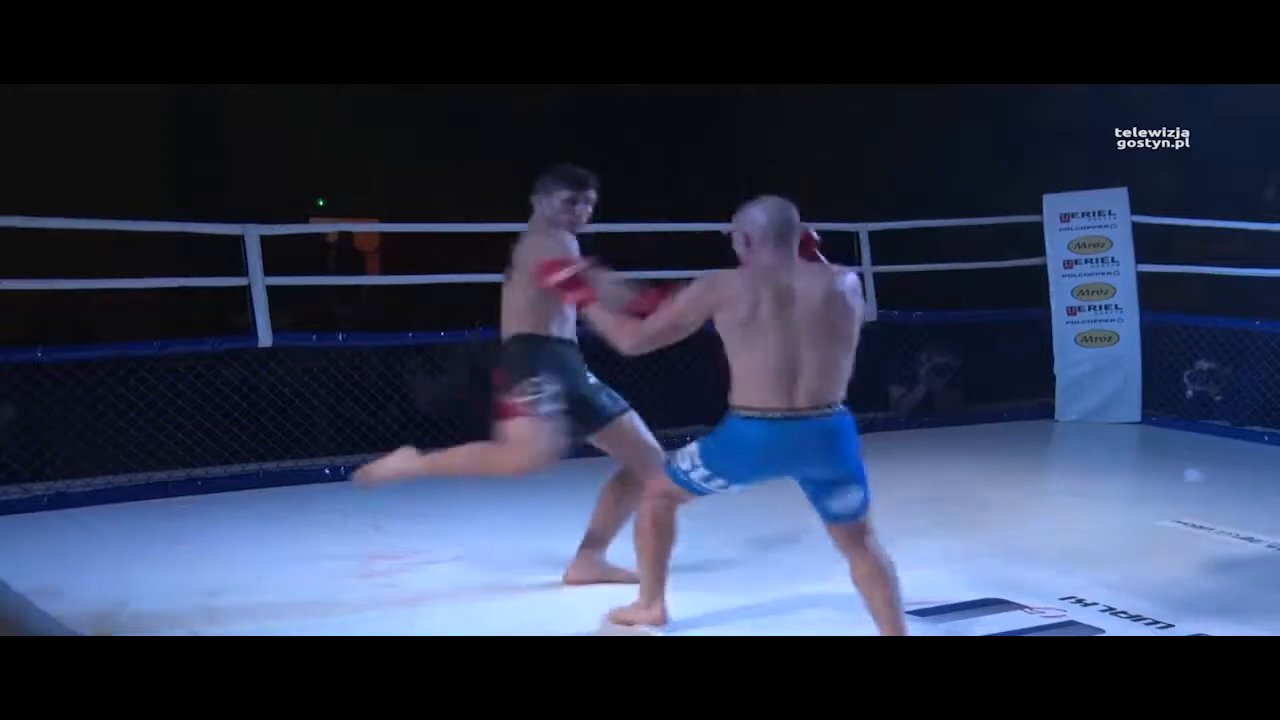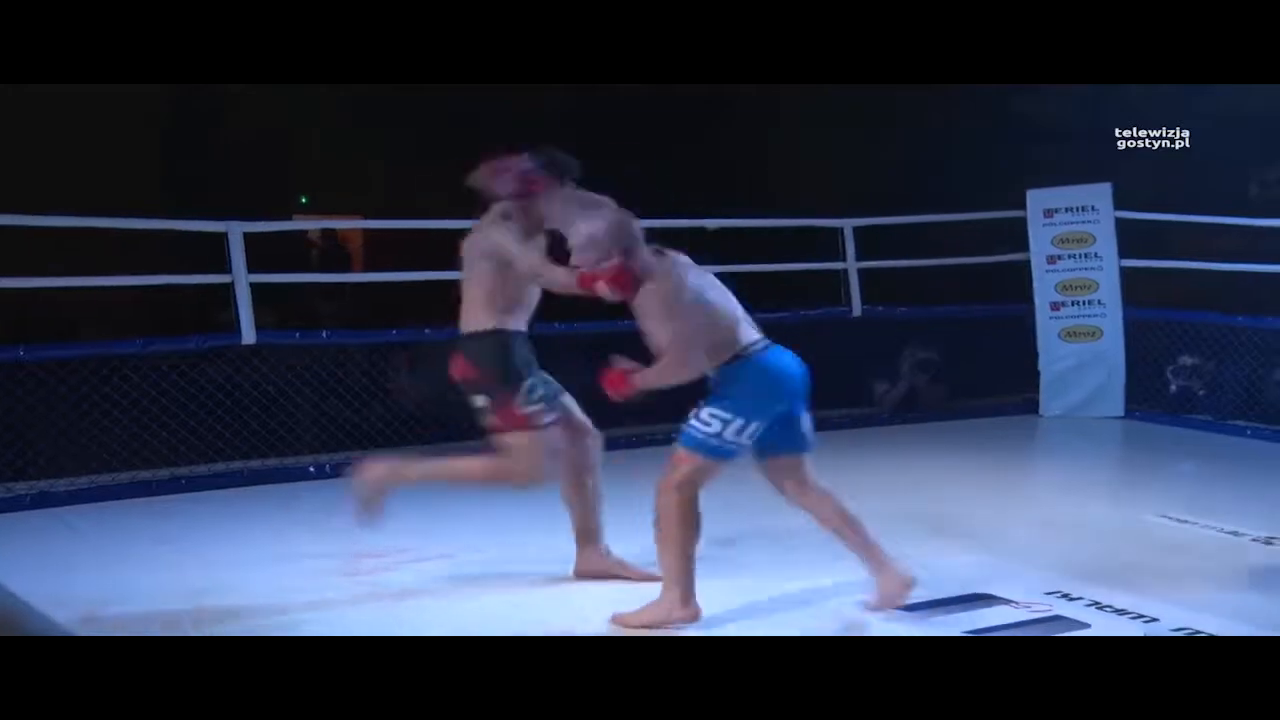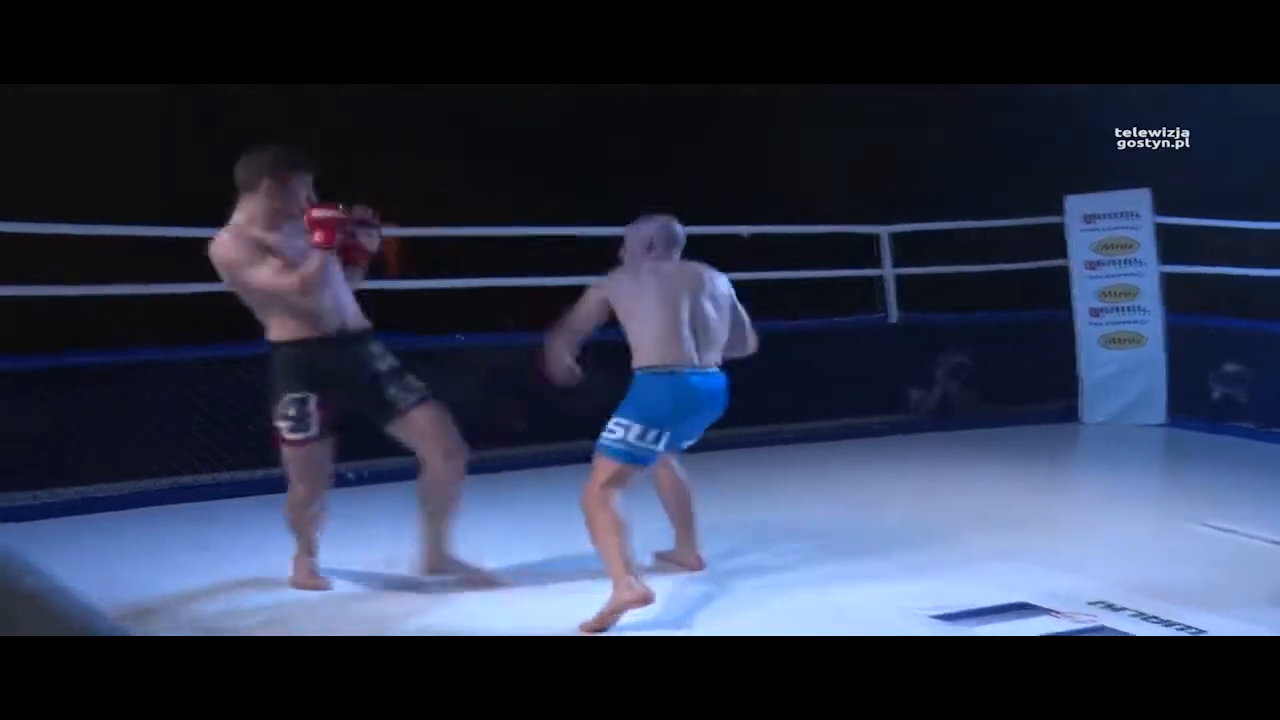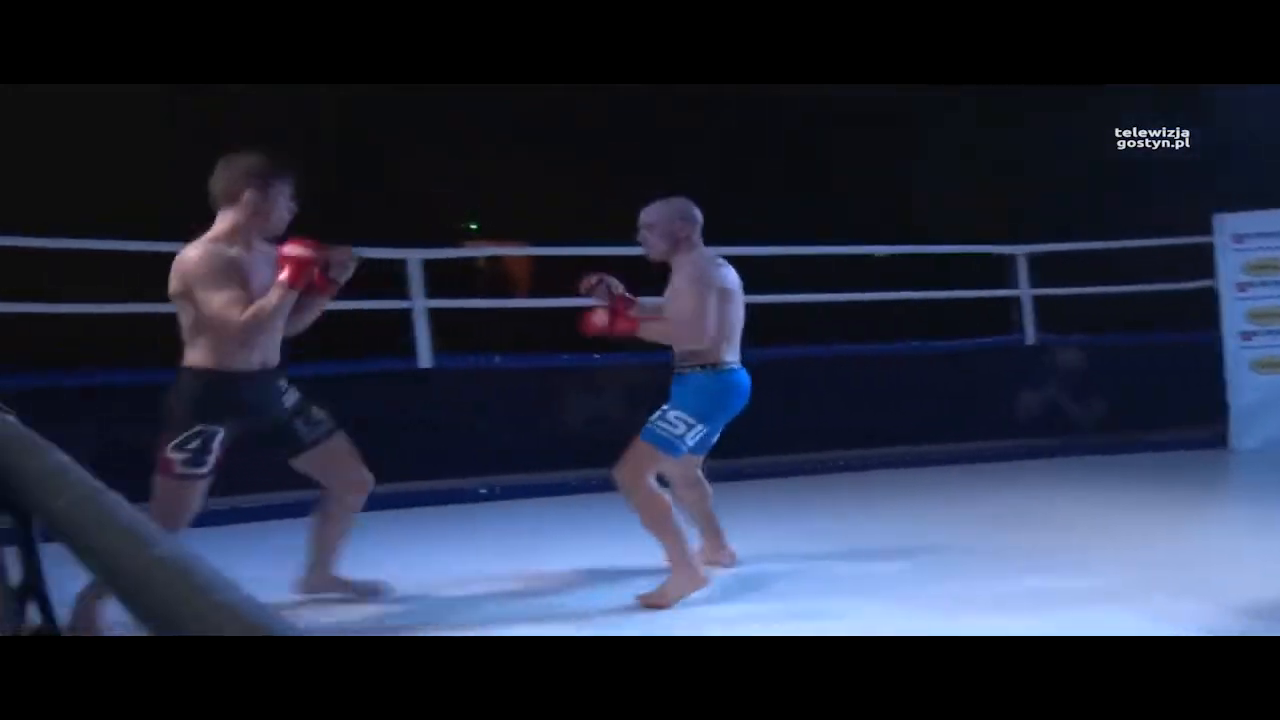
dt=0.5s
person 1, frame 1
left shoulder: (548, 249)
right shoulder: (554, 239)
right wrist: (635, 299)
left hip: (568, 366)
right hip: (533, 361)
left knee: (648, 458)
right knee: (528, 458)
left ankle: (587, 560)
right ankle: (413, 463)
person 1, frame 2
left shoulder: (516, 229)
right shoulder: (500, 233)
left hip: (504, 353)
right hip: (493, 356)
left knee: (586, 441)
right knee: (535, 467)
left ankle: (592, 554)
right ankle: (391, 473)
person 1, frame 3
left shoulder: (305, 228)
right shoulder: (230, 246)
right elbow: (298, 291)
left wrist: (360, 245)
right wrist: (326, 244)
left hip: (364, 352)
right hip: (303, 362)
left knee: (448, 453)
right knee: (311, 485)
left ankle: (438, 554)
right ankle: (306, 557)
person 1, frame 4
left shoulder: (266, 252)
right shoulder: (201, 260)
left elbow: (287, 325)
right elbow: (245, 332)
left wrist: (327, 281)
right wrist: (291, 279)
left hip: (269, 389)
right hip: (211, 394)
left knee: (354, 481)
right knee: (165, 523)
left ankle: (319, 573)
right ankle: (90, 601)
person 2, frame 1
left shoulder: (721, 289)
right shoulder: (841, 282)
left elbow: (634, 340)
right elbow: (851, 310)
left wrist: (582, 296)
right wrist: (816, 261)
left hip: (749, 437)
right hip: (825, 434)
left knee: (657, 494)
right knee: (856, 538)
left ankle: (650, 606)
right ankle: (895, 634)
person 2, frame 2
left shoulder: (661, 290)
right shoulder: (652, 261)
left elbow: (686, 367)
left wrist: (632, 379)
left hip: (751, 380)
right hip: (781, 368)
left knee: (676, 485)
right knee: (796, 484)
left ankle: (677, 601)
right ankle: (885, 571)
person 2, frame 3
left shoulder: (618, 281)
right shoulder: (715, 281)
left elbow: (564, 336)
right elbow: (746, 344)
left wrist: (557, 361)
left hip: (658, 391)
right hip: (709, 390)
left knee: (597, 490)
right knee: (660, 460)
left ankle: (627, 585)
right ankle: (688, 549)
person 2, frame 4
left shoulder: (694, 270)
right shoulder: (712, 268)
left elbow: (697, 334)
right elbow: (667, 318)
left wrist: (620, 325)
right wrist: (619, 299)
left hip: (705, 386)
right hip: (718, 382)
left knee: (631, 473)
right knee: (681, 470)
left ankle: (685, 569)
right ankle: (716, 549)
